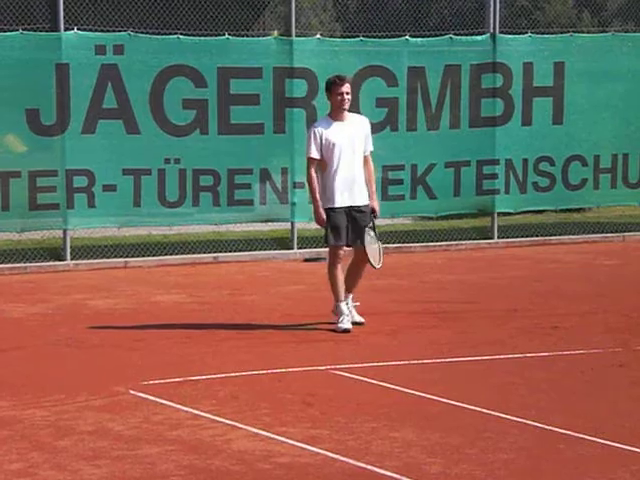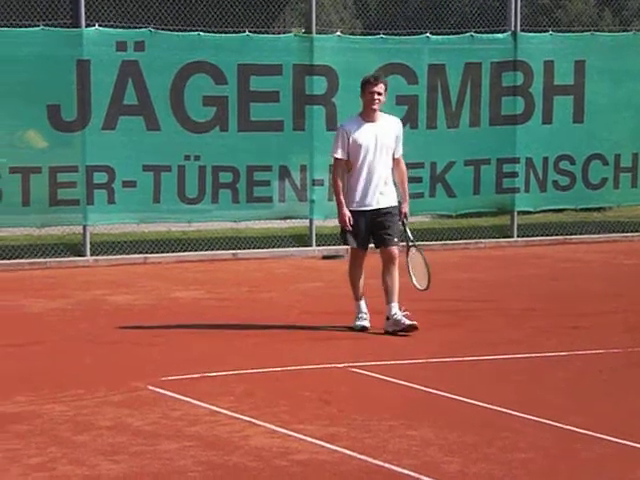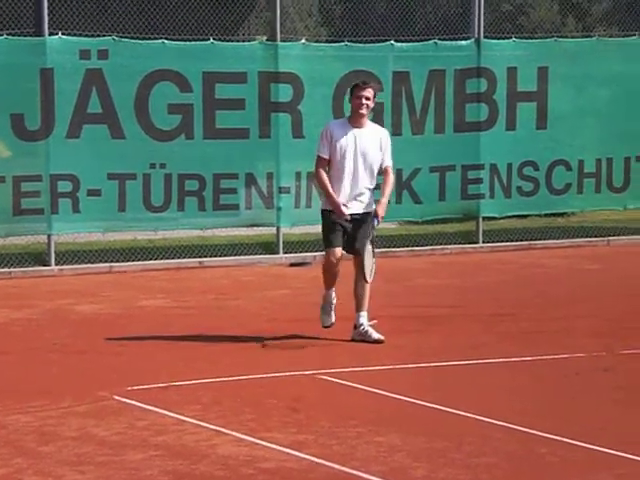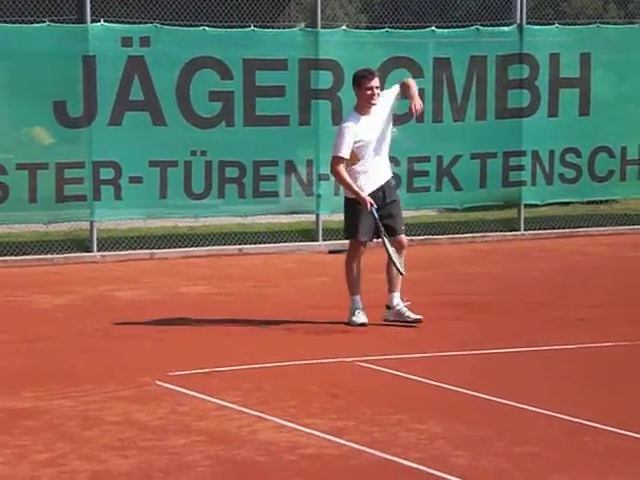
dt=0.7s
person 1, frame 1
left shoulder: (362, 123)
right shoulder: (319, 129)
left elbow: (367, 161)
right elbow: (312, 169)
left wrist: (373, 196)
right wrist: (317, 205)
left hip: (360, 201)
right hip: (334, 203)
left knee: (363, 255)
right knee: (337, 255)
left ankle: (346, 302)
right ankle: (342, 311)
person 1, frame 2
left shoulder: (394, 125)
right shoulder: (347, 128)
left elbow: (398, 164)
right elbow: (338, 170)
left wrist: (405, 200)
right wrist: (341, 207)
left hip: (387, 204)
right hip: (356, 205)
left knee: (391, 256)
right knee: (357, 257)
left ankle: (393, 316)
right ankle: (361, 311)
person 1, frame 3
left shoulder: (381, 135)
right shoulder: (332, 129)
left elbow: (387, 173)
right elbow: (320, 168)
left wrist: (383, 202)
right wrist: (333, 199)
left hip: (364, 211)
right hip: (335, 209)
left knee: (363, 265)
right knee: (333, 257)
left ankle: (361, 324)
right ankle: (329, 296)
person 1, frame 4
left shoulder: (384, 102)
right shoulder: (348, 127)
left elbow: (406, 84)
right elbow: (336, 167)
left wrist: (412, 95)
right wrist: (358, 194)
left hip: (385, 187)
right hip: (360, 195)
left knee: (400, 243)
right knee: (356, 248)
left ankle: (395, 305)
right ankle: (356, 307)
